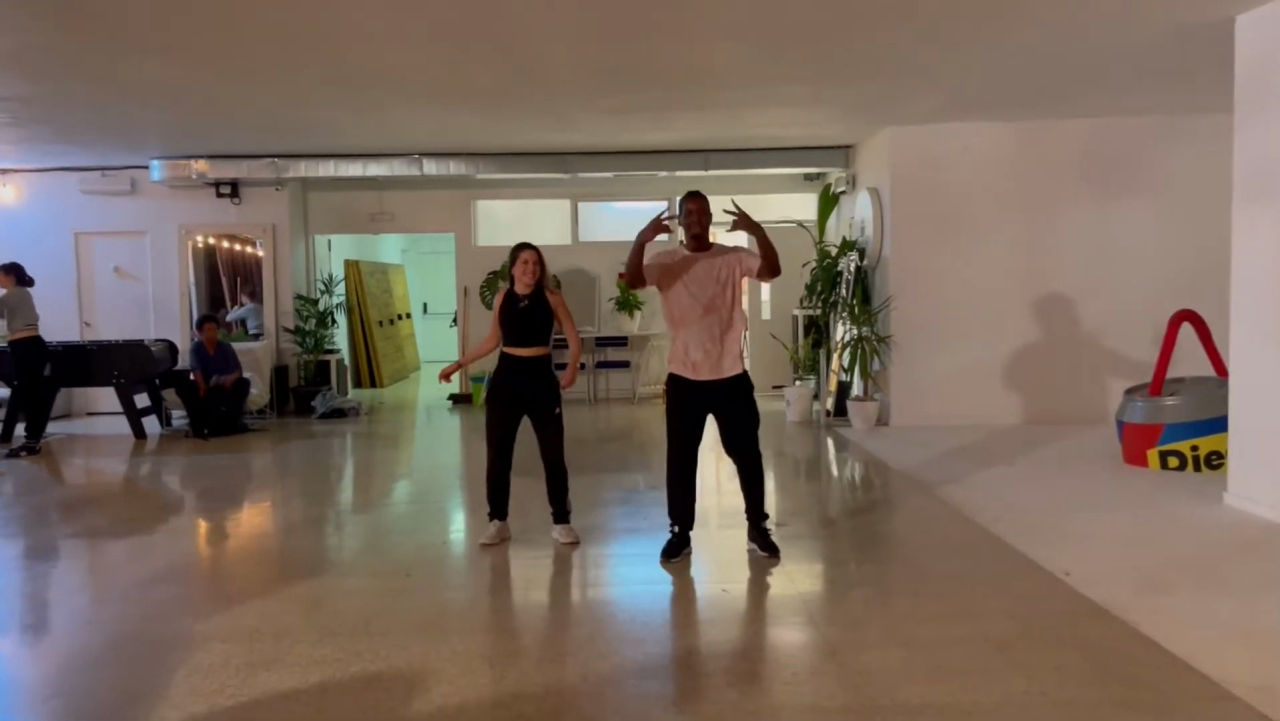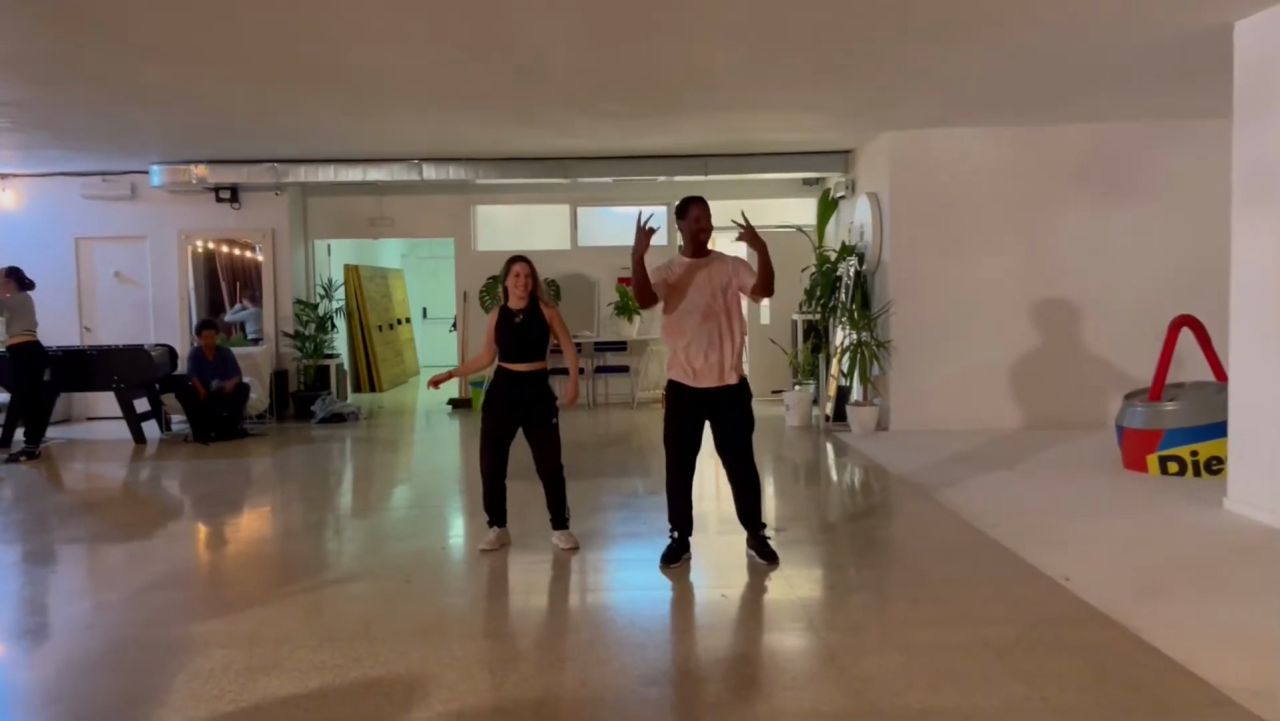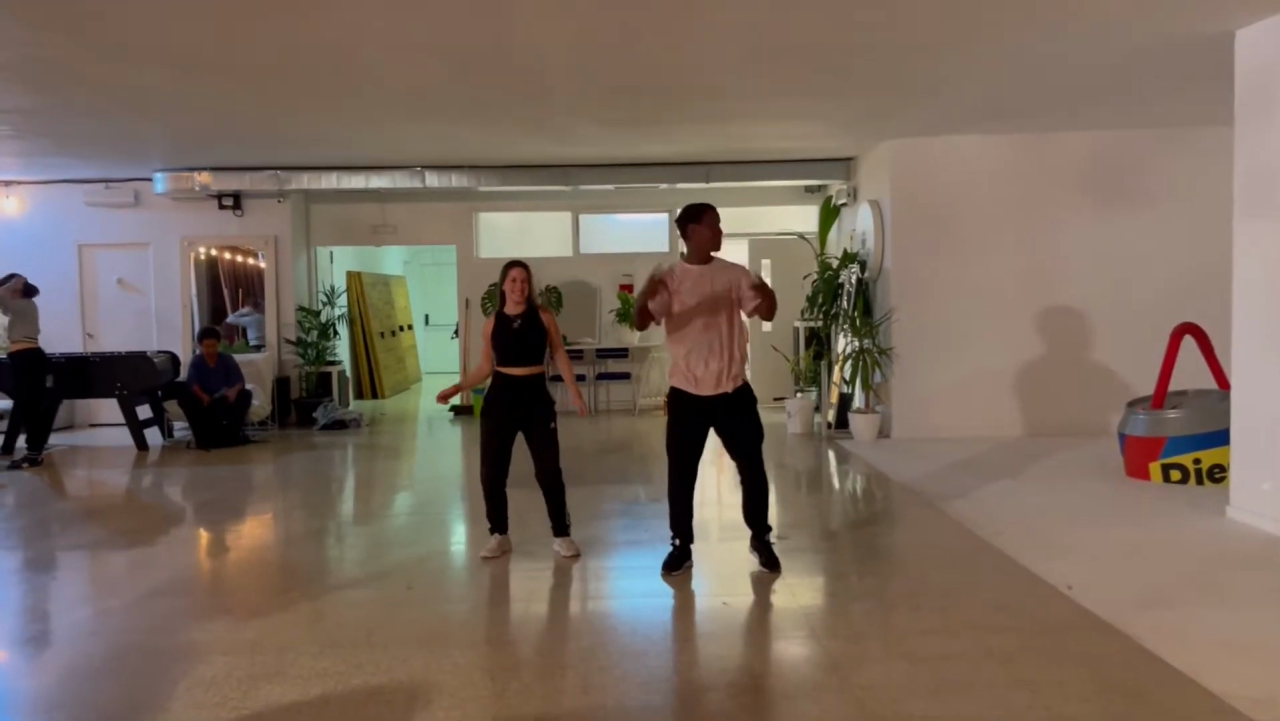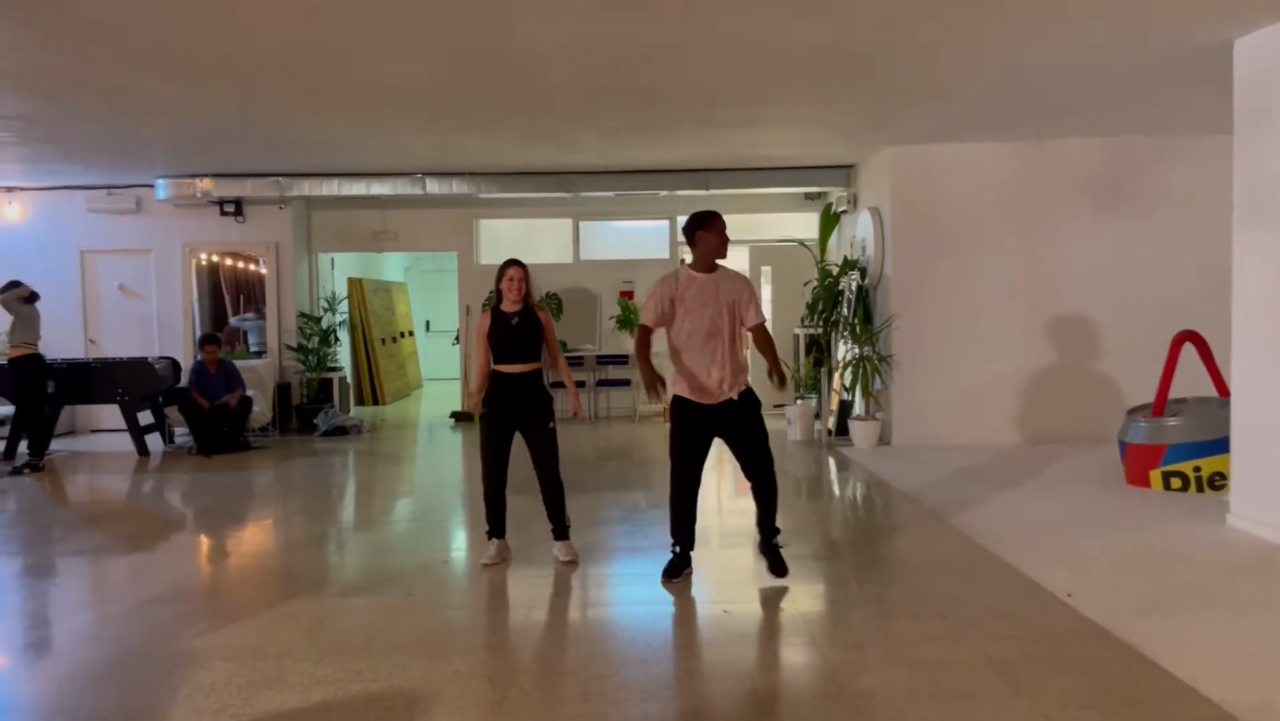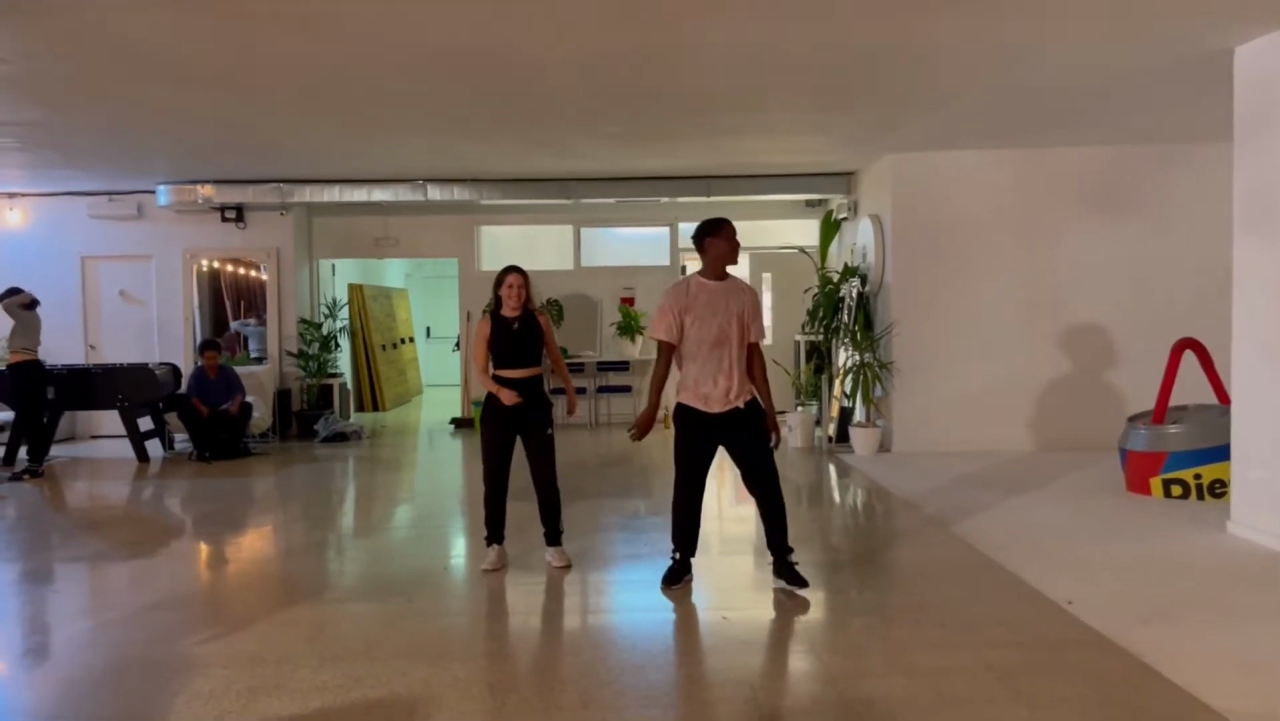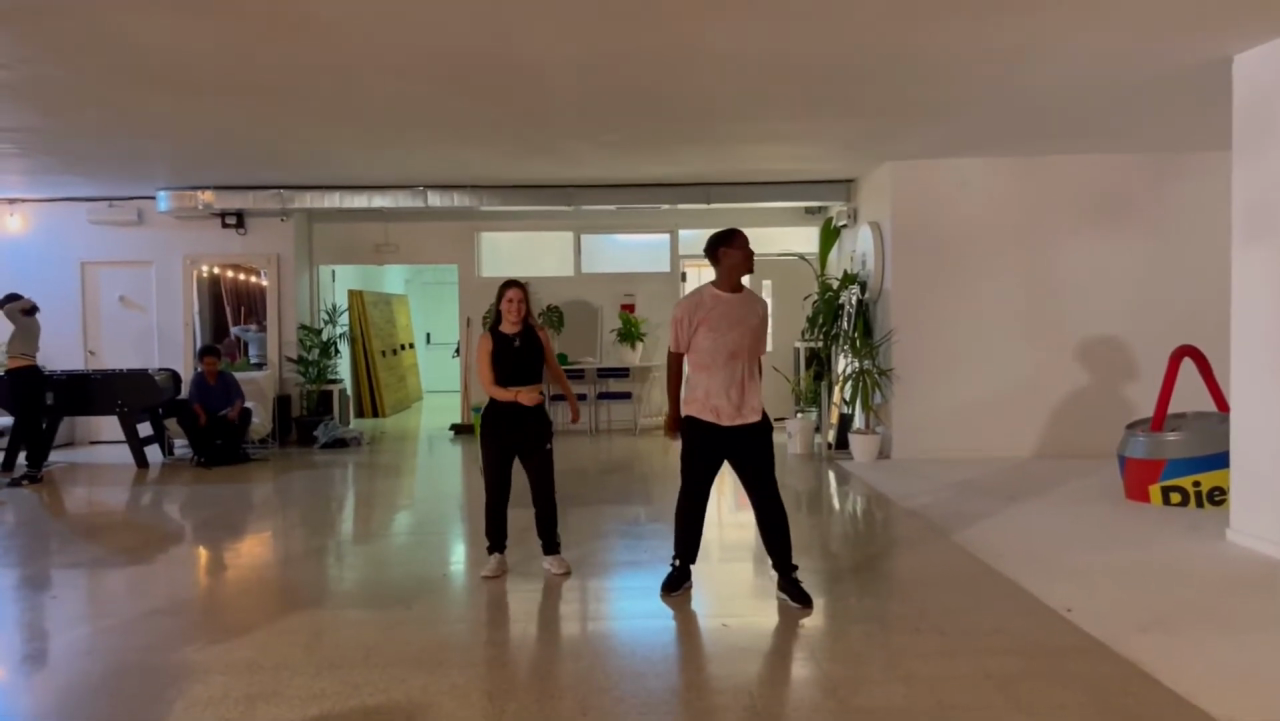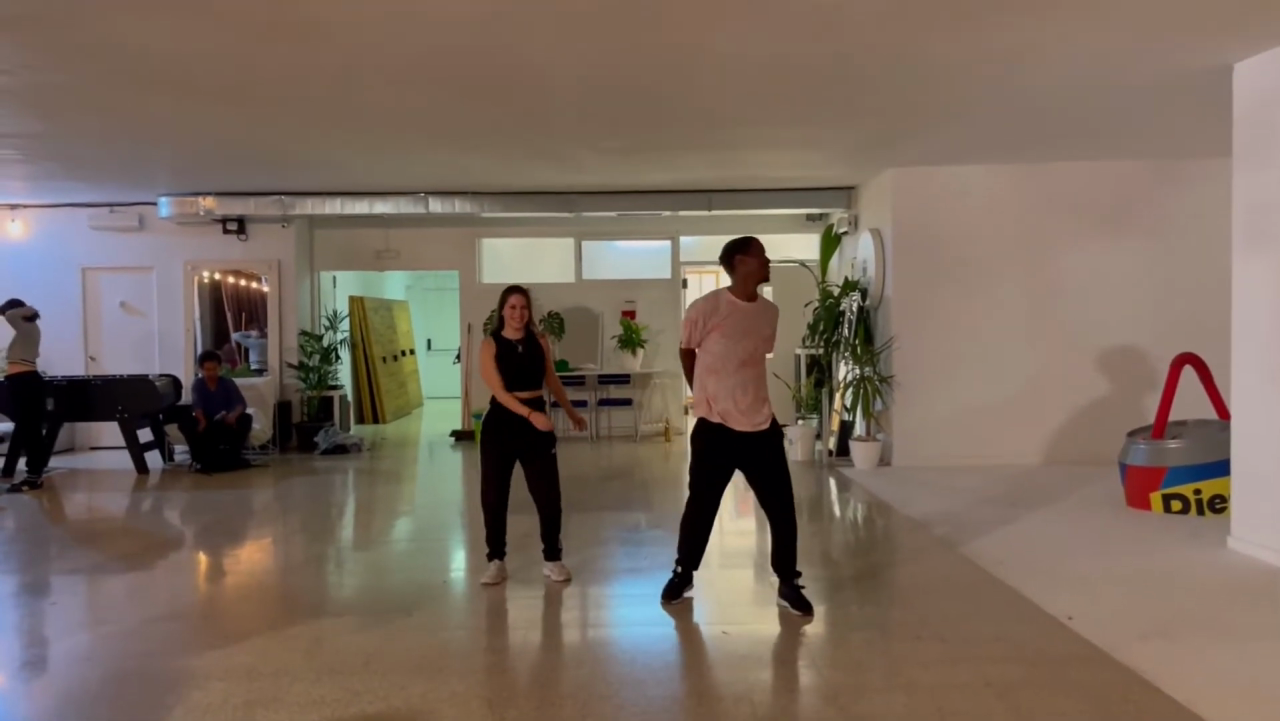
dt=0.1s
person 1, frame 1
left shoulder: (733, 257)
right shoulder: (665, 262)
left elbow: (772, 271)
right elbow: (632, 281)
left wrist: (757, 231)
right wrist: (642, 239)
left hip: (730, 375)
right hip: (685, 377)
left knee: (747, 453)
right knee: (680, 460)
left ankle: (757, 527)
right ankle: (680, 532)
person 1, frame 2
left shoulder: (732, 266)
right shoulder: (665, 270)
left elbow: (765, 291)
right elbow: (645, 300)
left wrist: (761, 251)
right wrist: (637, 254)
left hip: (729, 382)
right hip: (684, 384)
left knee: (740, 462)
right knee: (679, 466)
left ankle: (755, 534)
right ankle: (680, 538)
person 1, frame 3
left shoulder: (734, 274)
right shoulder: (666, 278)
left elbow: (766, 313)
right elbow: (642, 323)
left wrist: (766, 298)
right wrist: (644, 297)
left hip: (733, 389)
right hip: (686, 391)
left knee: (752, 466)
right knee: (680, 473)
left ankle: (760, 538)
right ankle: (681, 545)
person 1, frame 4
left shoulder: (739, 284)
right shoulder: (669, 286)
left elbow: (757, 331)
right elbow: (644, 335)
left wrist: (774, 362)
right wrist: (647, 368)
left hip: (736, 396)
right hip: (689, 400)
left knee: (761, 470)
right knee: (684, 480)
left ankle: (769, 543)
right ankle: (681, 553)
person 1, frame 5
left shoulder: (746, 294)
right shoulder: (679, 294)
left elbow: (753, 354)
right elbow: (664, 353)
left wrist: (769, 409)
right wrist: (651, 409)
left hip: (742, 405)
right hip: (694, 407)
left knee: (765, 483)
right knee: (687, 488)
left ankle: (781, 560)
right ankle: (682, 559)
person 1, frame 6
left shoulder: (758, 306)
right shoulder: (693, 304)
right elbow: (676, 360)
right wrist: (673, 412)
left hip: (749, 420)
right hip: (702, 421)
left knee: (768, 499)
right knee: (692, 497)
left ankle: (785, 575)
right ankle: (681, 567)
person 1, frame 7
left shoulder: (769, 313)
right shoulder: (706, 308)
right elbow: (687, 354)
left hip: (761, 425)
right hip: (714, 424)
left knee: (781, 504)
right knee: (702, 503)
left ankle: (788, 582)
right ankle: (683, 573)
person 2, frame 1
left shoulder: (551, 297)
right shoulder: (502, 298)
left elbow: (573, 336)
left wrist: (572, 366)
right wrist: (459, 364)
left hip: (541, 378)
right hip: (506, 378)
left knee: (554, 454)
right knee: (498, 454)
left ankle: (561, 522)
right ankle: (498, 521)
person 2, frame 2
left shoulder: (546, 311)
right shoulder: (497, 315)
left elbow: (568, 348)
right elbow: (486, 357)
left wrist: (573, 379)
right wrist: (450, 374)
left hip: (537, 391)
right hip: (502, 392)
left knee: (550, 465)
right knee: (491, 466)
left ankle: (560, 527)
right ankle: (497, 528)
person 2, frame 3
left shoulder: (543, 317)
right shoulder: (493, 322)
left elbow: (560, 356)
right elbow: (486, 366)
left wrist: (574, 390)
right wrist: (457, 388)
left hip: (535, 396)
right hip: (500, 398)
left knee: (549, 471)
right knee: (491, 472)
left ankle: (562, 535)
right ankle: (499, 535)
person 2, frame 4
left shoulder: (539, 315)
right shoulder: (488, 320)
left elbow: (555, 356)
right elbow: (483, 365)
left wrist: (573, 391)
right wrist: (476, 393)
left hip: (533, 395)
right hip: (498, 401)
left knee: (548, 472)
right knee: (493, 474)
left ankle: (561, 538)
right ankle: (497, 541)
person 2, frame 5
left shoulder: (539, 320)
right shoulder: (487, 324)
left elbow: (555, 358)
right elbow: (481, 371)
left wrist: (570, 392)
right wrist: (498, 391)
left hip: (535, 400)
right hip: (499, 406)
left knee: (545, 477)
right knee: (494, 479)
left ankle: (554, 544)
right ankle: (496, 546)
person 2, frame 6
left shoulder: (538, 335)
right shoulder: (488, 340)
left elbow: (554, 370)
right elbow: (488, 387)
left wrist: (572, 400)
right wrist: (519, 396)
left hip: (533, 421)
right hip: (498, 420)
left knee: (544, 491)
right knee: (496, 492)
left ankle: (551, 552)
right ankle: (496, 554)
person 2, frame 7
left shoulder: (539, 342)
right shoulder: (490, 345)
left elbow: (551, 382)
right elbow: (498, 392)
left wrist: (572, 413)
right wrist: (530, 414)
left hip: (537, 428)
right hip: (500, 425)
left knee: (549, 497)
right knee: (493, 498)
left ankle: (552, 559)
right ankle: (496, 561)
person 3, frame 1
right shoulder: (19, 294)
left hip: (27, 348)
right hip: (29, 347)
left knee: (28, 395)
right knee: (29, 395)
left ankle: (32, 443)
right ankle: (33, 441)
person 3, frame 2
left shoulder: (18, 299)
right shoulder: (20, 299)
left hip: (25, 352)
right hip: (27, 352)
left knee: (26, 400)
right knee: (27, 400)
left ankle: (32, 448)
right ankle: (32, 445)
person 3, frame 3
left shoulder: (23, 305)
right shoulder: (25, 305)
left hip: (26, 359)
right hip: (28, 359)
left knee: (28, 407)
right knee: (29, 407)
left ankle: (34, 454)
right ankle: (35, 452)
person 3, frame 4
left shoulder: (27, 312)
right shoulder: (26, 311)
left wrist: (22, 291)
right wrist: (23, 292)
left hip: (26, 365)
right hip: (27, 365)
left knee: (29, 413)
right knee: (30, 412)
left ankle: (35, 460)
right ankle: (36, 458)
person 3, frame 5
left shoulder: (27, 317)
right shoulder: (28, 317)
left wrist: (23, 298)
right wrist: (25, 298)
left hip: (26, 371)
right hip: (26, 370)
left knee: (28, 418)
right knee: (29, 418)
left ankle: (35, 466)
right ankle: (36, 463)
person 3, frame 6
left shoulder: (27, 323)
right shoulder: (27, 323)
left wrist: (24, 304)
right wrist: (25, 304)
left hip: (24, 376)
right hip: (24, 376)
left knee: (28, 424)
right knee: (28, 424)
left ankle: (34, 471)
right ankle: (34, 469)
person 3, frame 7
left shoulder: (28, 329)
right shoulder: (27, 329)
left wrist: (25, 311)
right wrist: (27, 311)
left hip: (24, 382)
right hip: (23, 382)
left knee: (28, 429)
right knee: (28, 429)
left ankle: (34, 477)
right ankle: (35, 474)
